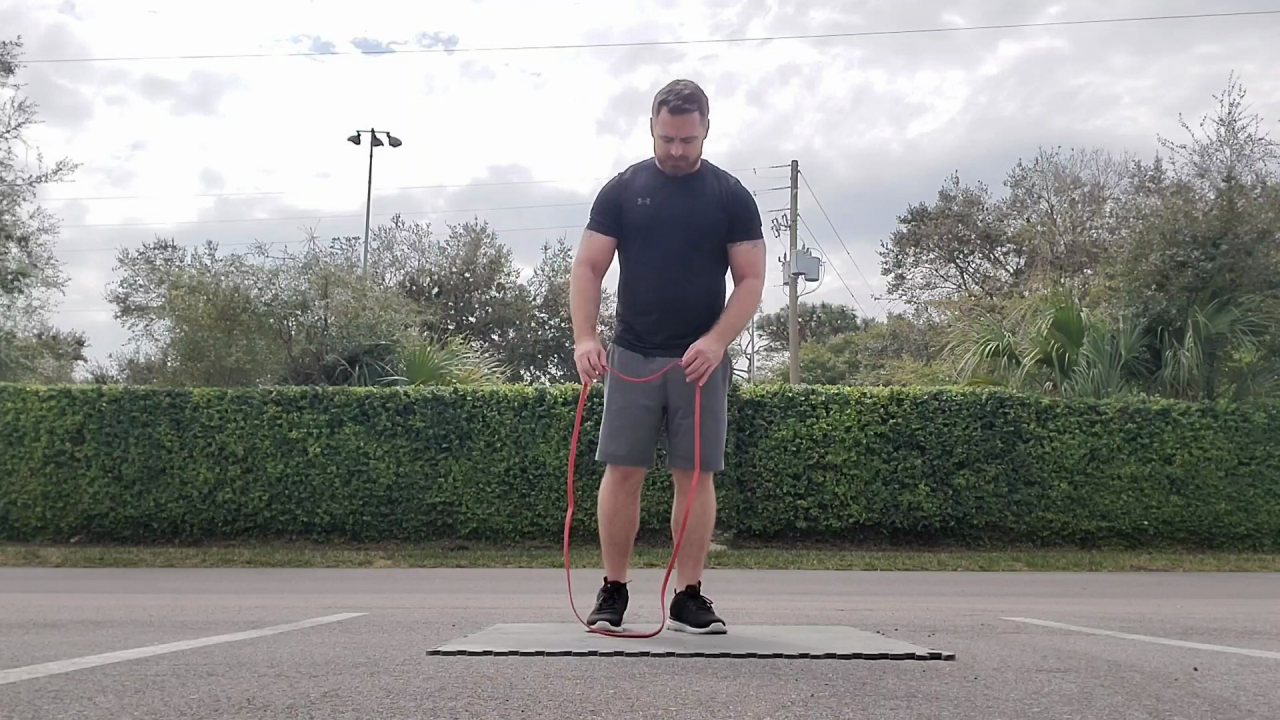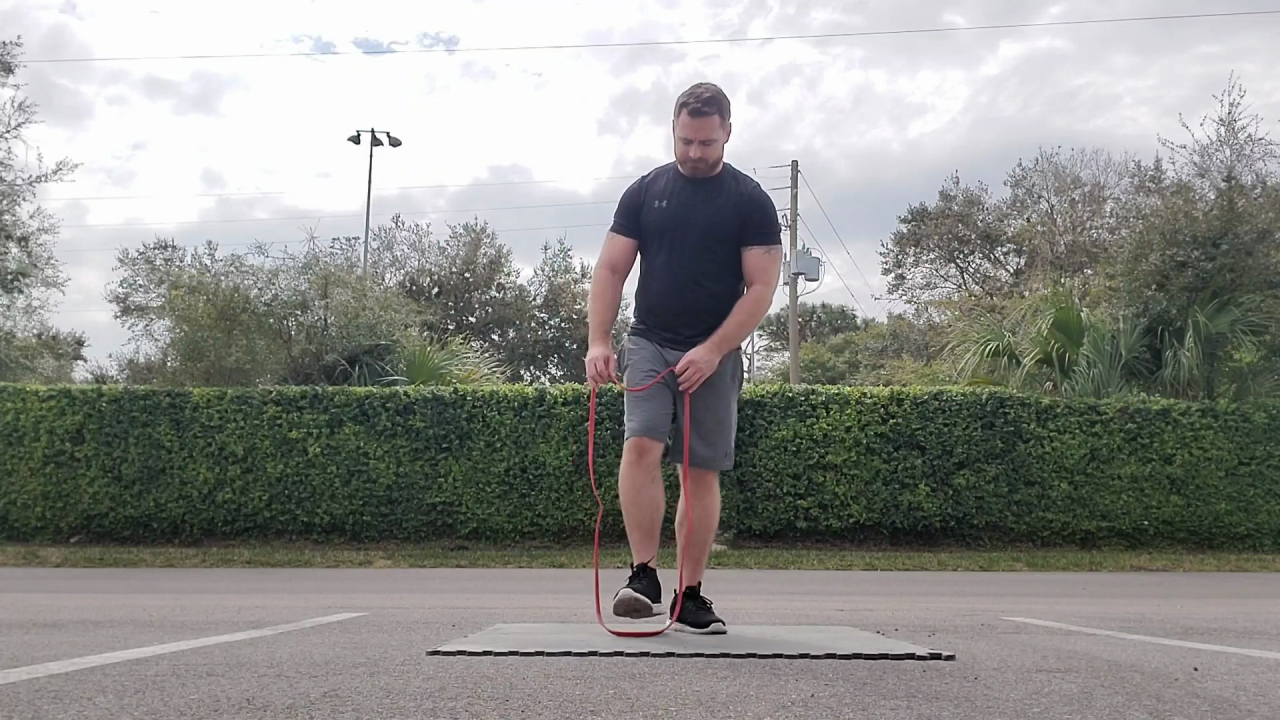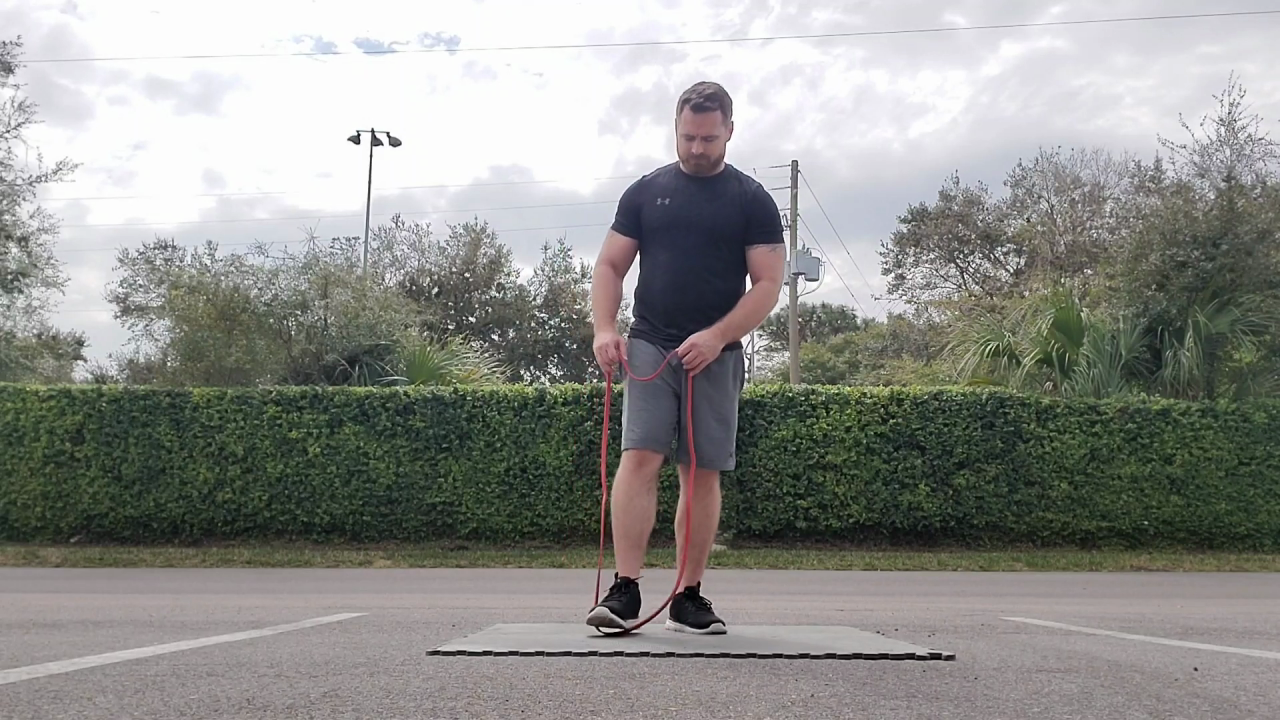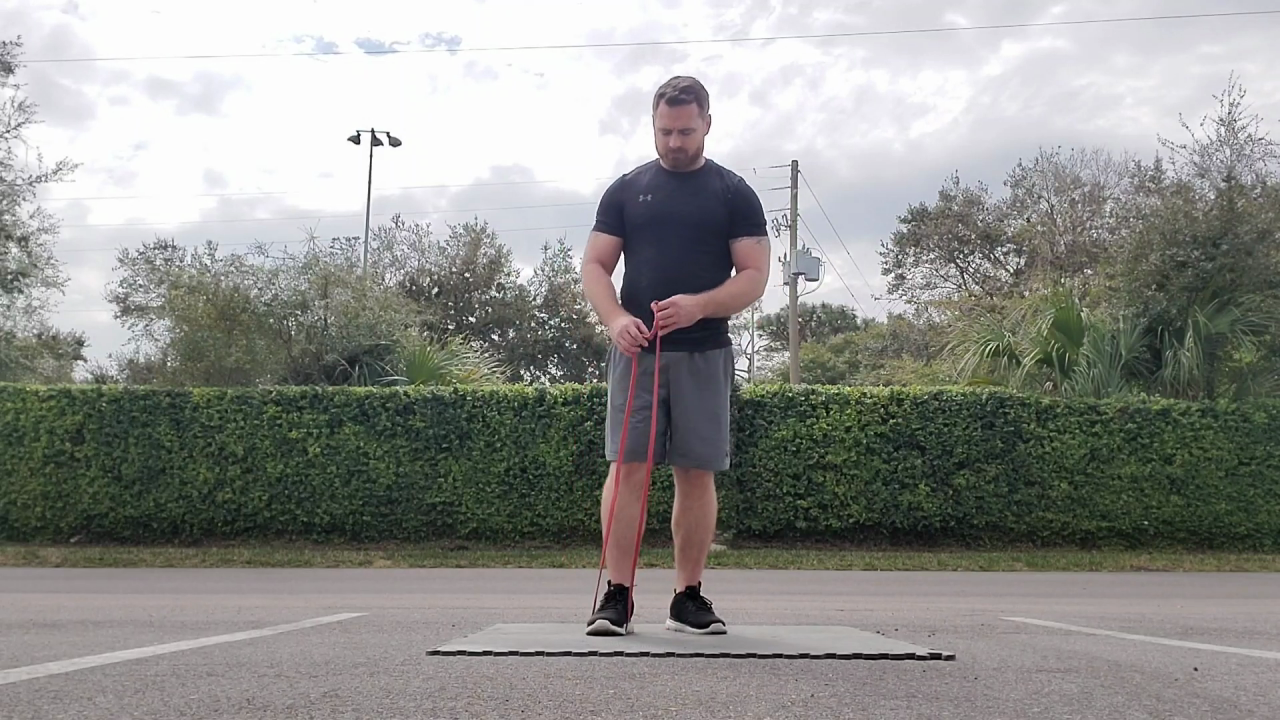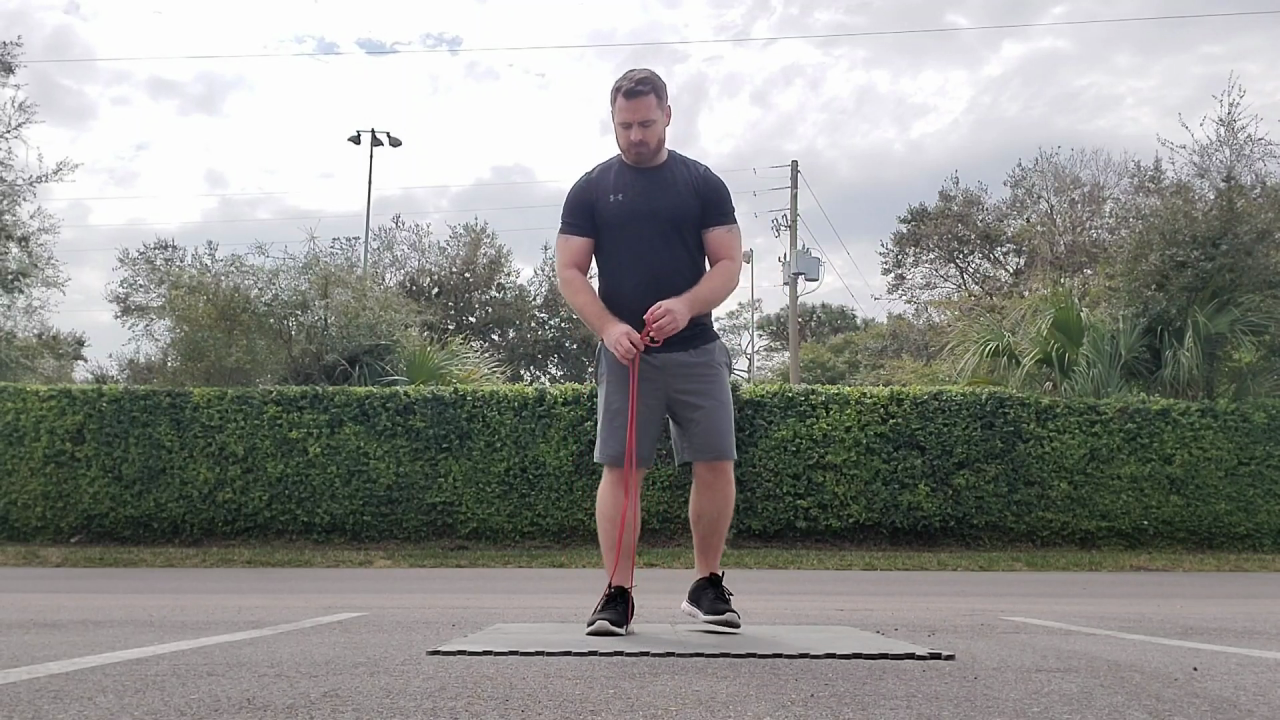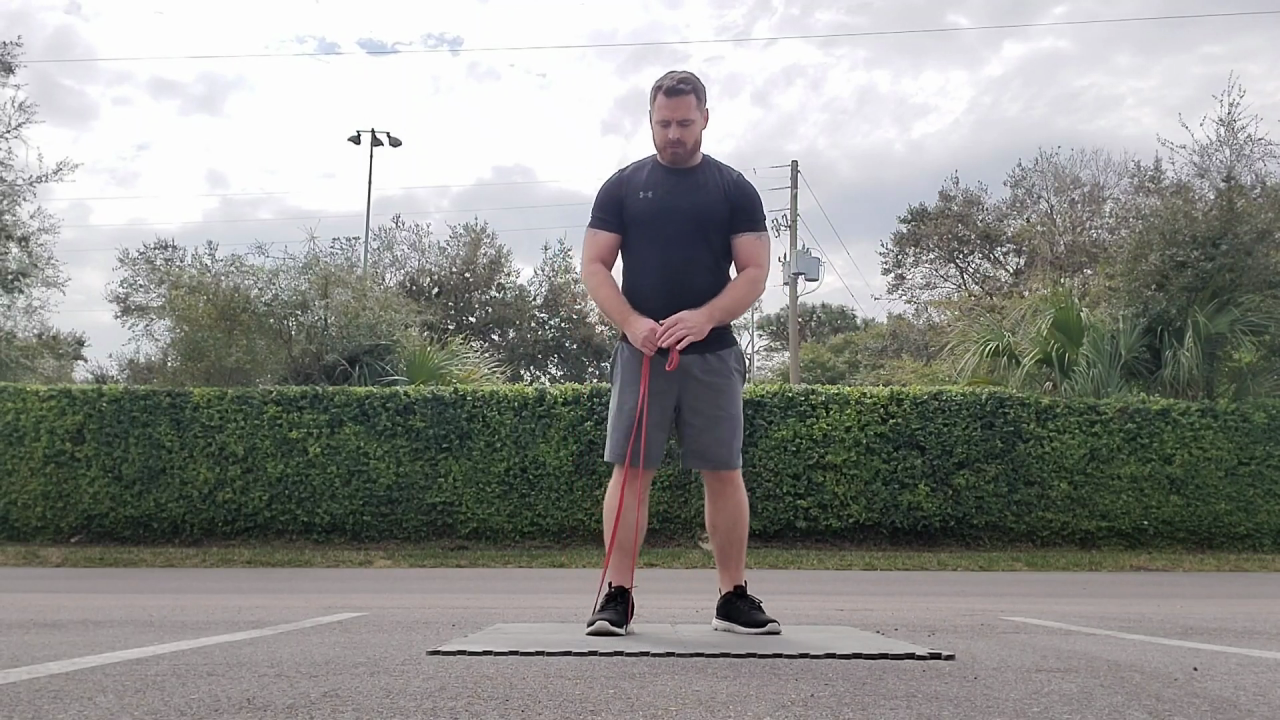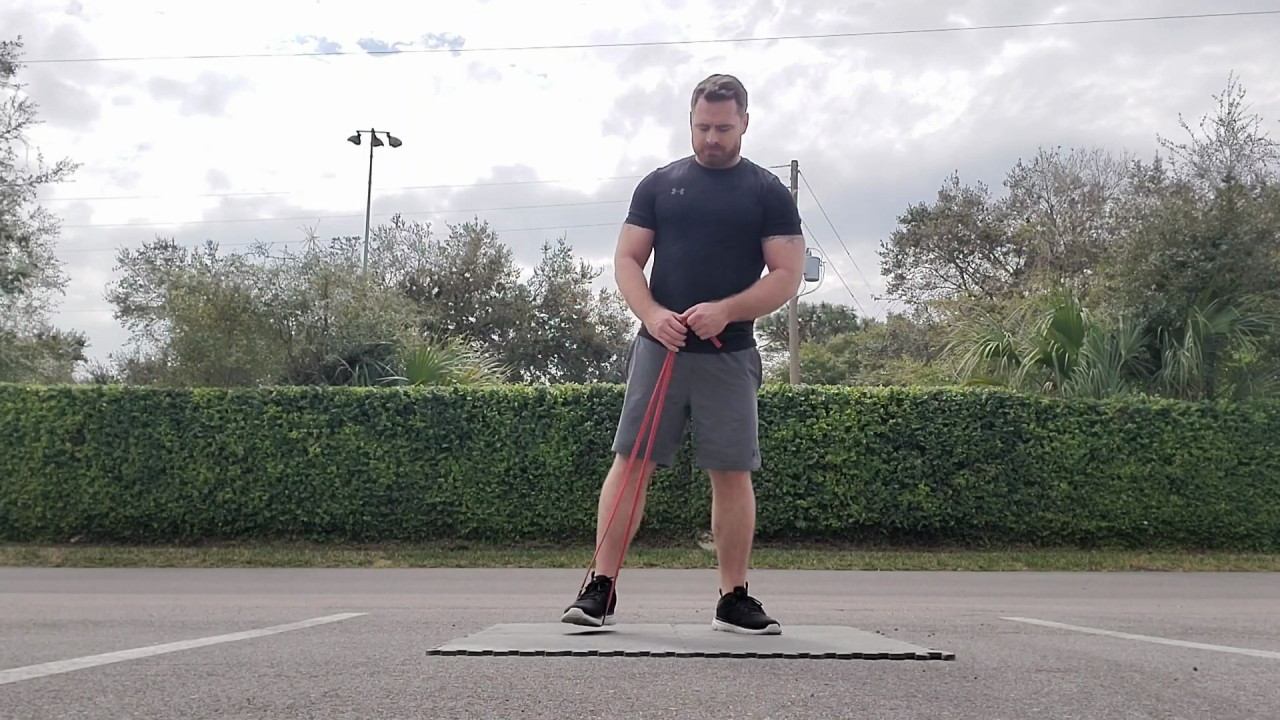
dt=0.4s
person 1, frame 1
left shoulder: (731, 196)
right shoulder: (622, 189)
left elbow: (750, 279)
right elbow: (588, 266)
left wrist: (717, 341)
right wrist: (585, 336)
left hip: (700, 358)
right hip: (632, 355)
left knee: (695, 474)
right knee: (623, 473)
left ankle: (688, 597)
right ankle: (613, 591)
person 1, frame 2
left shoulder: (750, 200)
right shoulder: (644, 191)
left elbow: (760, 287)
right elbow: (610, 269)
left wrist: (713, 351)
right wrist: (598, 341)
left hip: (714, 356)
right hip: (650, 345)
left knee: (702, 472)
right knee: (642, 449)
left ankle: (689, 596)
right ankle: (644, 576)
person 1, frame 3
left shoulder: (752, 200)
right shoulder: (646, 191)
left elbow: (768, 284)
right elbow: (609, 264)
left wrist: (718, 337)
right wrist: (604, 328)
left hip: (714, 356)
right hip: (649, 349)
left knee: (702, 473)
right knee: (639, 460)
left ankle: (687, 597)
right ankle: (625, 589)
person 1, frame 4
left shoulder: (733, 193)
right shoulder: (625, 189)
left elbow: (754, 275)
right elbow: (594, 265)
left wrist: (700, 306)
right wrist: (615, 317)
left hip: (704, 353)
right hip: (637, 351)
left knee: (697, 474)
right knee: (628, 467)
left ankle: (688, 597)
right ankle: (617, 595)
person 1, frame 5
left shoulder: (702, 182)
right shoulder: (592, 188)
left elbow: (728, 262)
right elbow: (570, 272)
left wrist: (686, 306)
right wrist: (609, 328)
left hip: (696, 349)
right hip: (625, 352)
left knee: (715, 464)
right knee: (621, 471)
left ankle: (706, 584)
right ankle: (618, 597)
person 1, frame 6
left shoulder: (734, 189)
right shoulder: (623, 185)
left elbow: (754, 272)
right elbow: (594, 264)
left wrist: (704, 318)
right wrist: (630, 322)
left hip: (712, 354)
right hip: (640, 352)
left knee: (722, 472)
right knee: (631, 469)
left ankle: (734, 598)
right ankle: (617, 598)
person 1, frame 7
left shoulder: (769, 192)
right shoulder: (659, 183)
left elbow: (786, 276)
right elbow: (627, 259)
left wrist: (726, 310)
right wrist: (651, 314)
left hip: (729, 354)
right hip: (658, 347)
left knee: (732, 474)
right knee: (631, 463)
left ankle: (733, 599)
right ankle: (600, 588)
